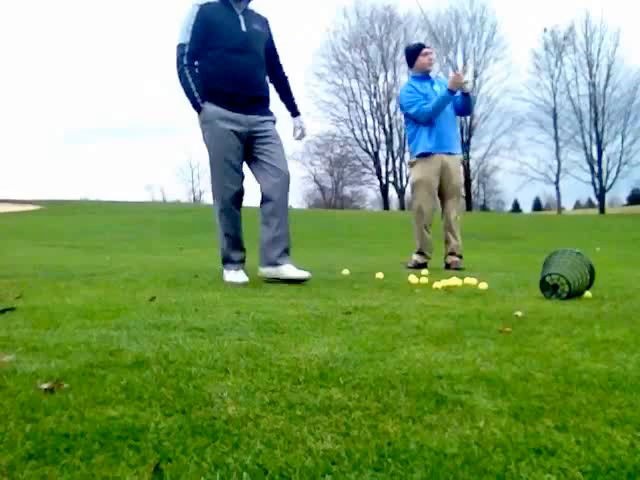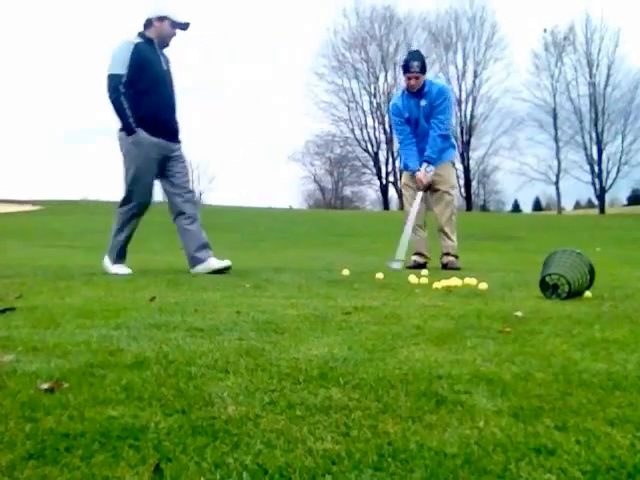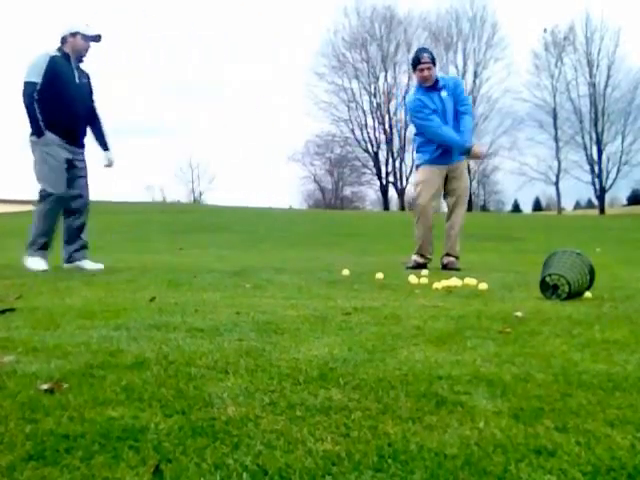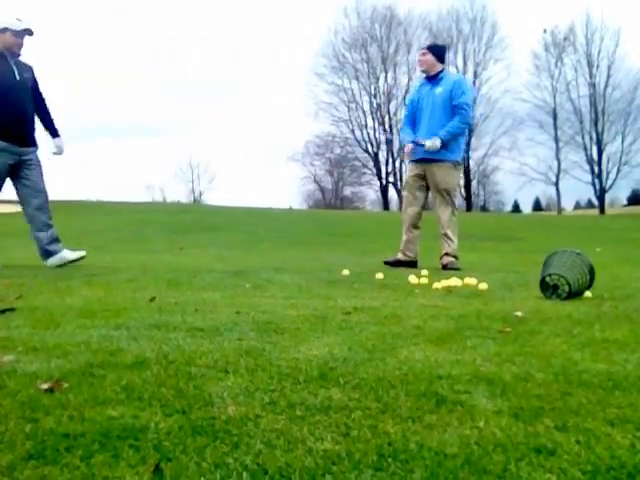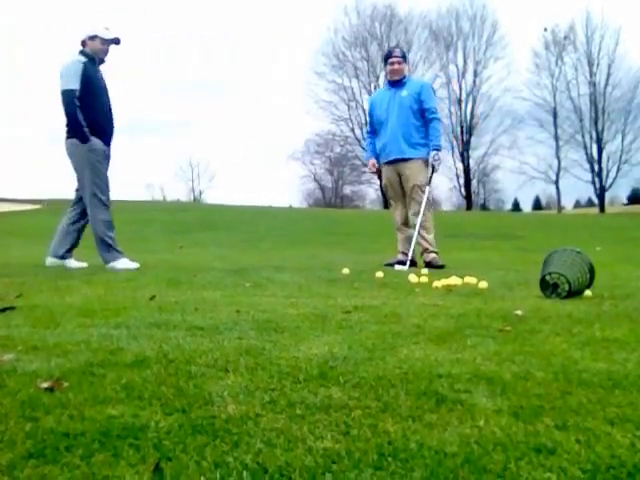
dt=1s
person 1, frame 1
left shoulder: (259, 23)
left elbow: (275, 69)
right elbow: (184, 61)
left wrist: (295, 112)
right wrist: (201, 104)
left hip: (260, 117)
right hip: (220, 117)
left knee: (278, 180)
right knee: (229, 191)
left ankle: (275, 261)
right ankle: (232, 263)
person 1, frame 2
left shoulder: (163, 59)
right shoulder: (131, 49)
right elbow: (116, 89)
right wrist: (132, 129)
left hip: (169, 142)
right hip: (141, 140)
left knee: (185, 198)
right knee: (137, 199)
left ankle: (201, 259)
right ankle: (114, 257)
person 1, frame 3
left shoulder: (83, 75)
right shoulder: (47, 62)
left elbow: (91, 114)
right elbow: (30, 95)
left wrist: (105, 147)
right wrist: (41, 132)
left hip: (76, 147)
right hip: (51, 143)
left knee: (78, 202)
right knee: (52, 194)
left ankle: (75, 256)
right ankle: (35, 252)
person 1, frame 4
left shoulder: (26, 70)
left elbow: (40, 104)
left wrist: (55, 135)
left hip: (26, 148)
left knee: (37, 199)
left ankle: (52, 251)
person 1, frame 5
left shoulder: (94, 70)
right shoulder: (77, 65)
right elbow: (71, 103)
right wrist: (87, 139)
left hip: (97, 145)
right hip: (86, 144)
left knee: (84, 200)
right knee: (98, 200)
left ankle: (58, 254)
right ankle: (112, 256)
person 2, frame 1
left shoulder: (442, 82)
right shoulder: (408, 90)
left elbow: (464, 111)
right elbow: (423, 114)
left wrist: (464, 91)
right wrist: (446, 91)
left hip: (451, 153)
right hip: (424, 155)
left knee: (452, 206)
right knee: (422, 207)
left ankle: (453, 255)
right ankle: (421, 254)
person 2, frame 2
left shoulder: (441, 91)
right shoulder: (397, 103)
left elbow: (439, 129)
right elbow: (404, 139)
left wrist: (428, 161)
right wrist: (416, 168)
left hip: (440, 159)
right hip: (413, 164)
left knee: (445, 209)
right knee: (414, 211)
left ankle: (449, 255)
right ankle: (419, 255)
person 2, frame 3
left shoulder: (454, 85)
right shoulder: (415, 101)
left elbow: (465, 115)
right elbow: (436, 130)
left wrist: (467, 145)
right wrist: (468, 147)
left hip: (457, 158)
right hip: (430, 160)
left knee: (457, 209)
right knee: (424, 208)
left ankle: (450, 255)
right ankle: (421, 256)
person 2, frame 4
left shoulder: (458, 84)
right shoulder: (417, 91)
left elbow: (463, 117)
right elbow: (407, 122)
left wrist: (439, 139)
right wrist: (409, 142)
left hip: (445, 158)
right hip: (417, 159)
left knee: (446, 209)
right knee: (410, 208)
left ankle: (449, 256)
right ankle: (407, 254)
person 2, frame 5
left shoulder: (420, 87)
right shoulder: (376, 97)
left elbow: (432, 119)
right elbow: (371, 131)
left wrist: (435, 148)
right wrist: (371, 155)
left hip: (414, 157)
right hip: (387, 161)
left knee: (419, 207)
right knee: (398, 209)
left ankle: (429, 253)
right ankle: (405, 253)
